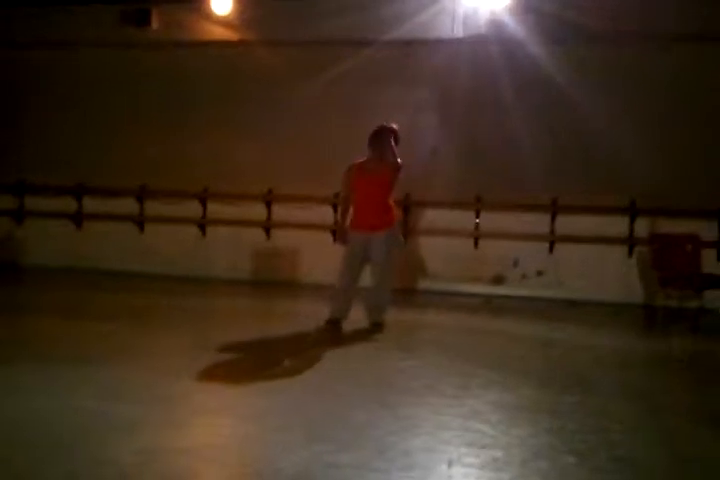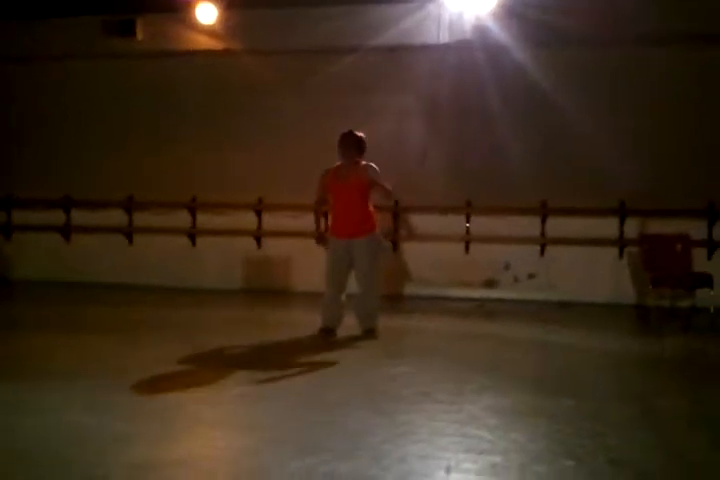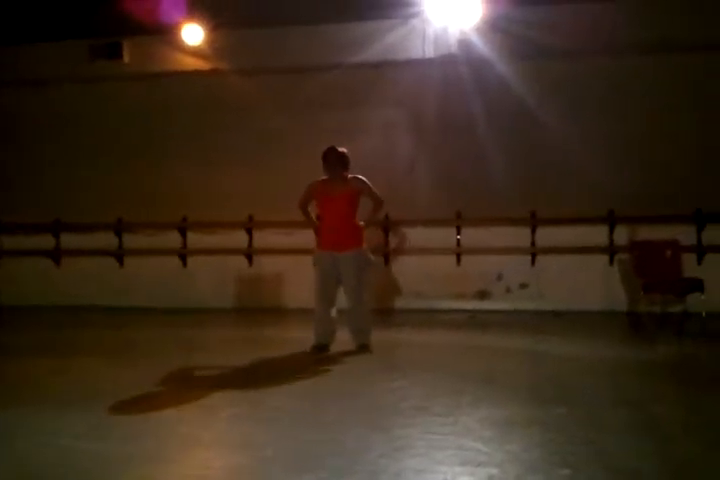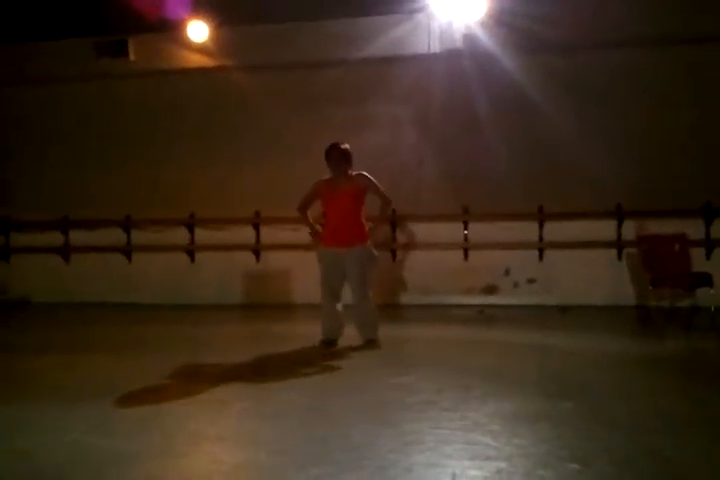
dt=0.5s
person 1, frame 1
left shoulder: (391, 167)
right shoulder: (354, 170)
left elbow: (393, 162)
right elbow: (346, 199)
left wrist: (389, 139)
right wrist: (341, 226)
left hip: (384, 230)
right hip: (357, 230)
left knee: (381, 277)
right knee: (347, 275)
left ankle: (376, 318)
right ankle: (335, 317)
person 1, frame 2
left shoulder: (368, 170)
right shoulder: (329, 175)
left elbow: (388, 194)
right elbow: (320, 203)
left wrist: (376, 183)
right wrist: (318, 228)
left hip: (365, 235)
right hip: (337, 236)
left knee: (368, 283)
right knee: (334, 283)
left ankle: (368, 325)
right ankle: (329, 324)
person 1, frame 3
left shoulder: (356, 183)
right shoulder: (316, 187)
left elbow: (378, 202)
right elbow: (303, 205)
left wrist: (365, 223)
right wrist: (314, 224)
left hip: (352, 250)
right hip: (325, 251)
left knee: (356, 297)
right knee: (323, 298)
left ankle: (362, 340)
right ankle: (323, 340)
person 1, frame 4
left shoulder: (361, 180)
right shoulder: (321, 186)
left elbow: (386, 201)
right elbow: (302, 206)
left wrist: (376, 225)
right wrist: (312, 227)
left hip: (357, 246)
right hip: (329, 247)
left knee: (361, 293)
right knee: (329, 294)
left ankle: (370, 335)
right ankle: (330, 335)
